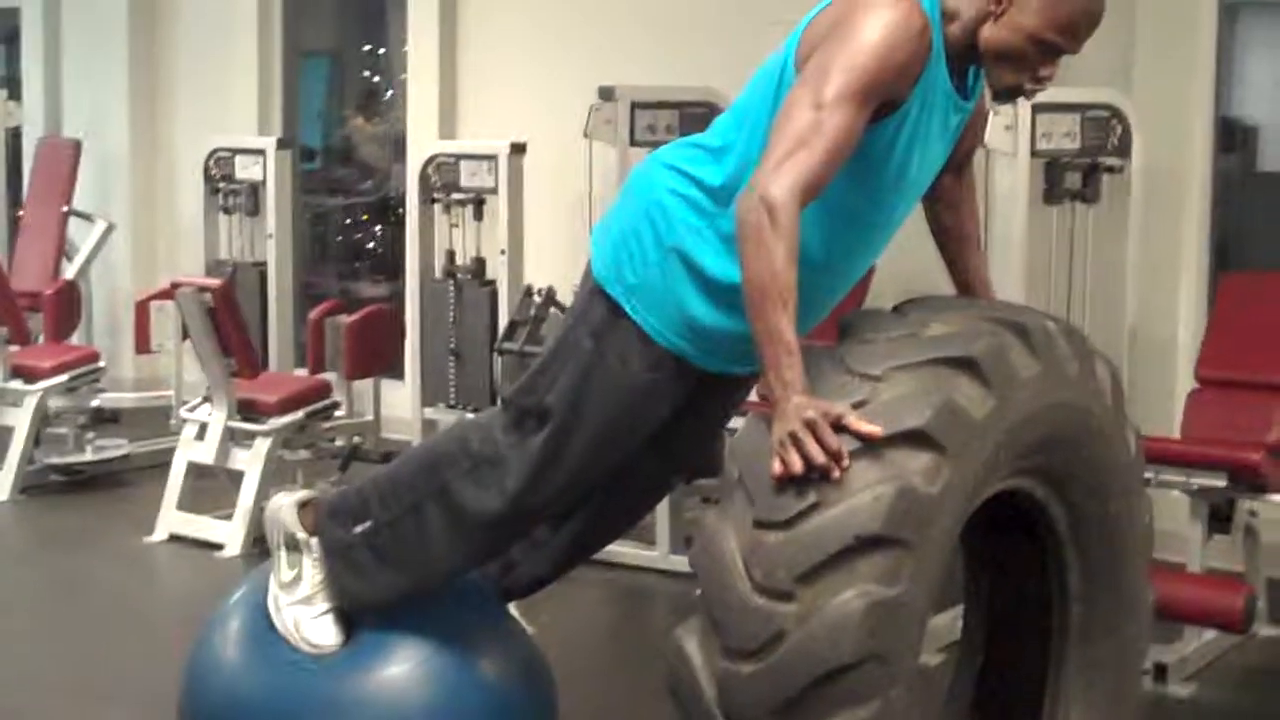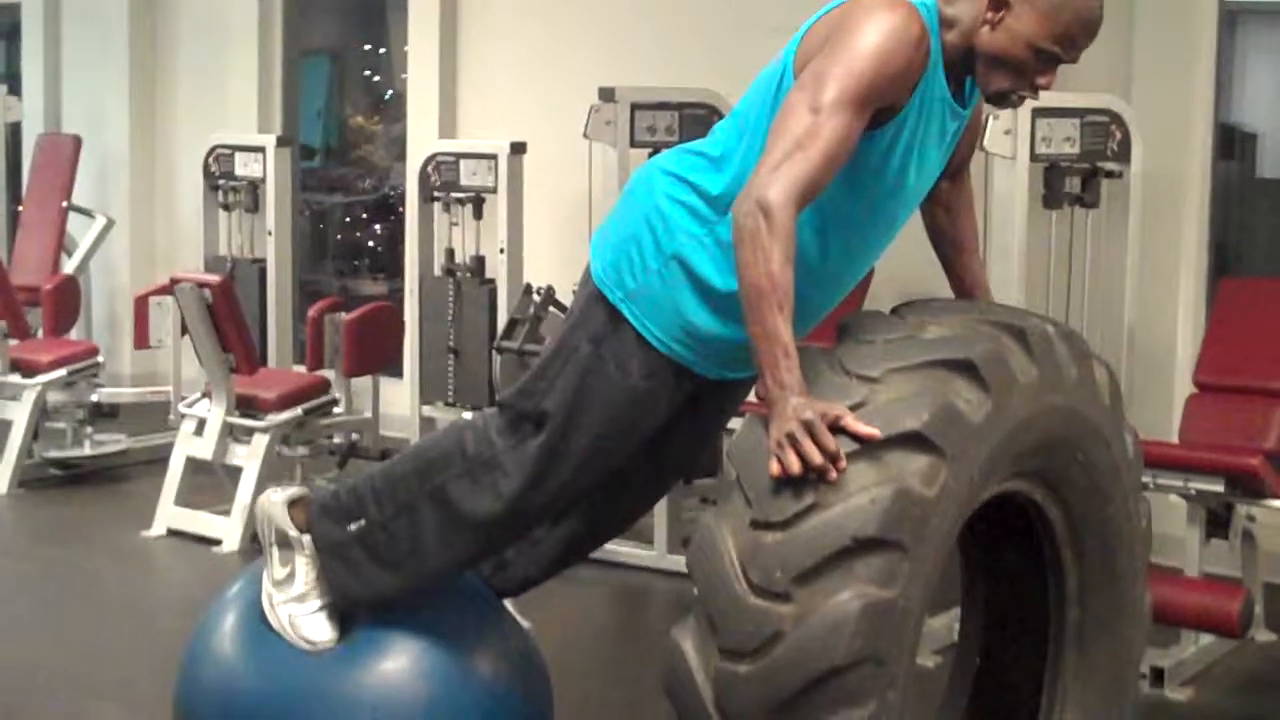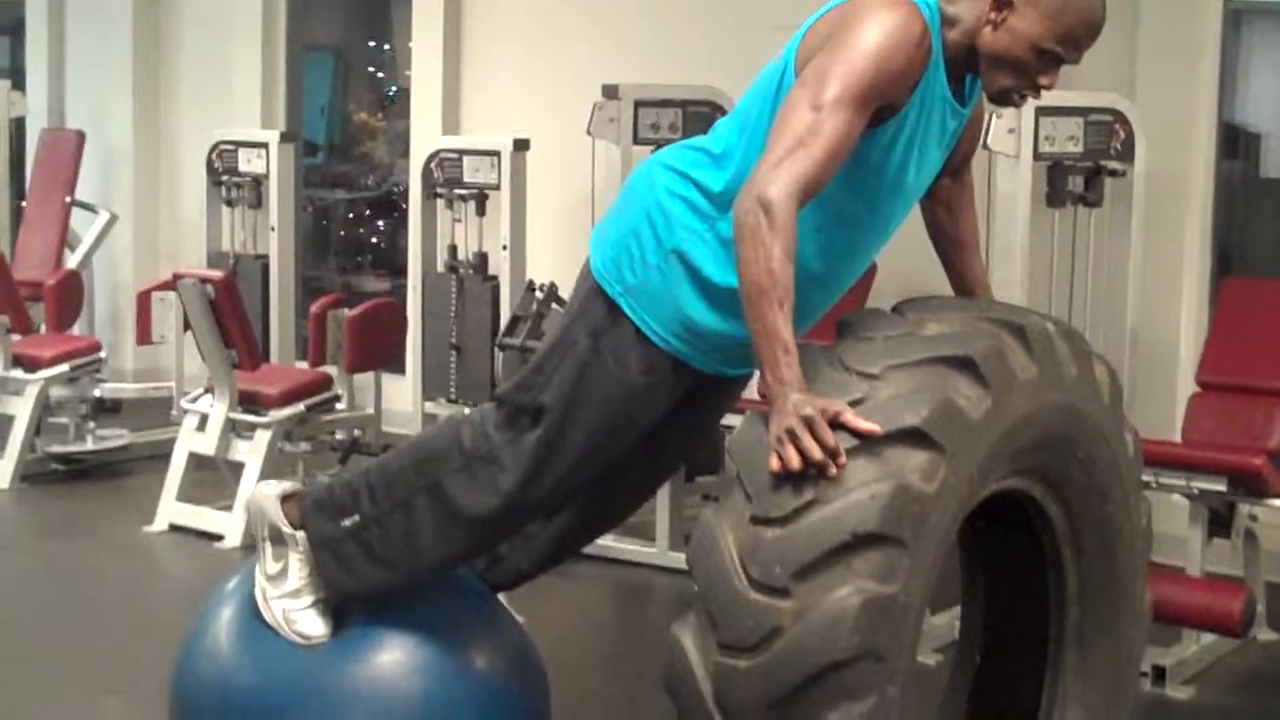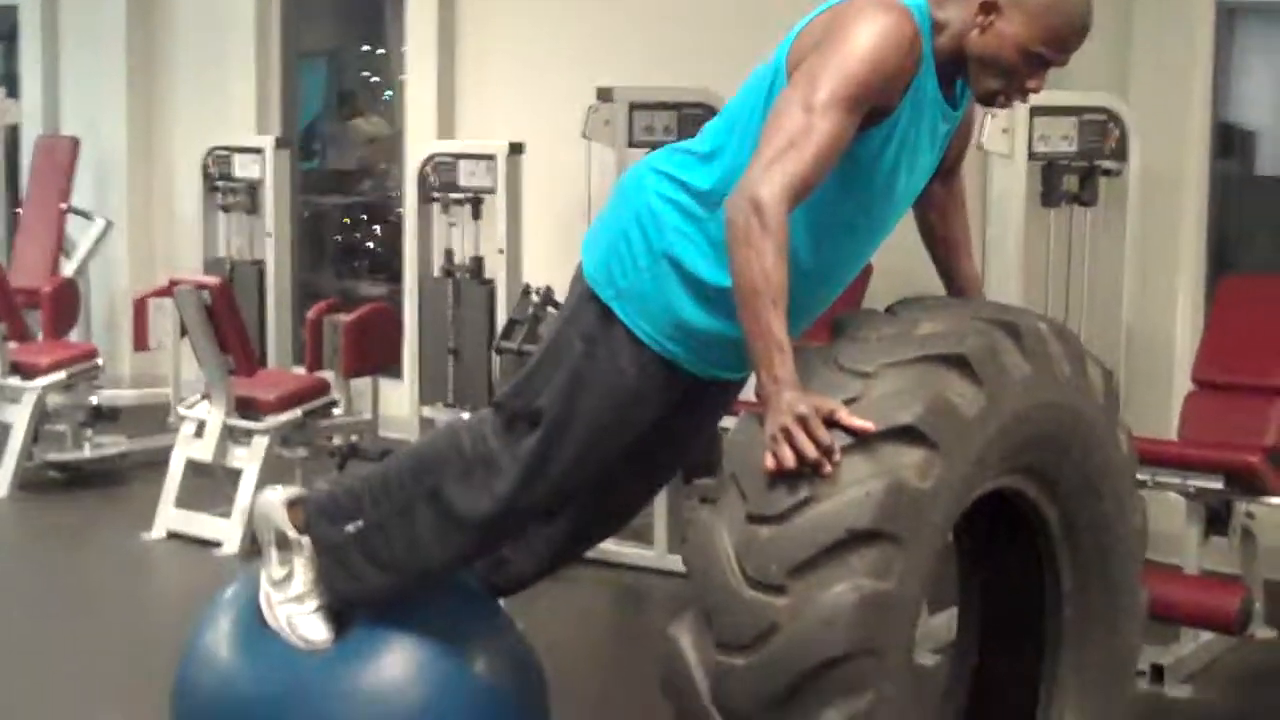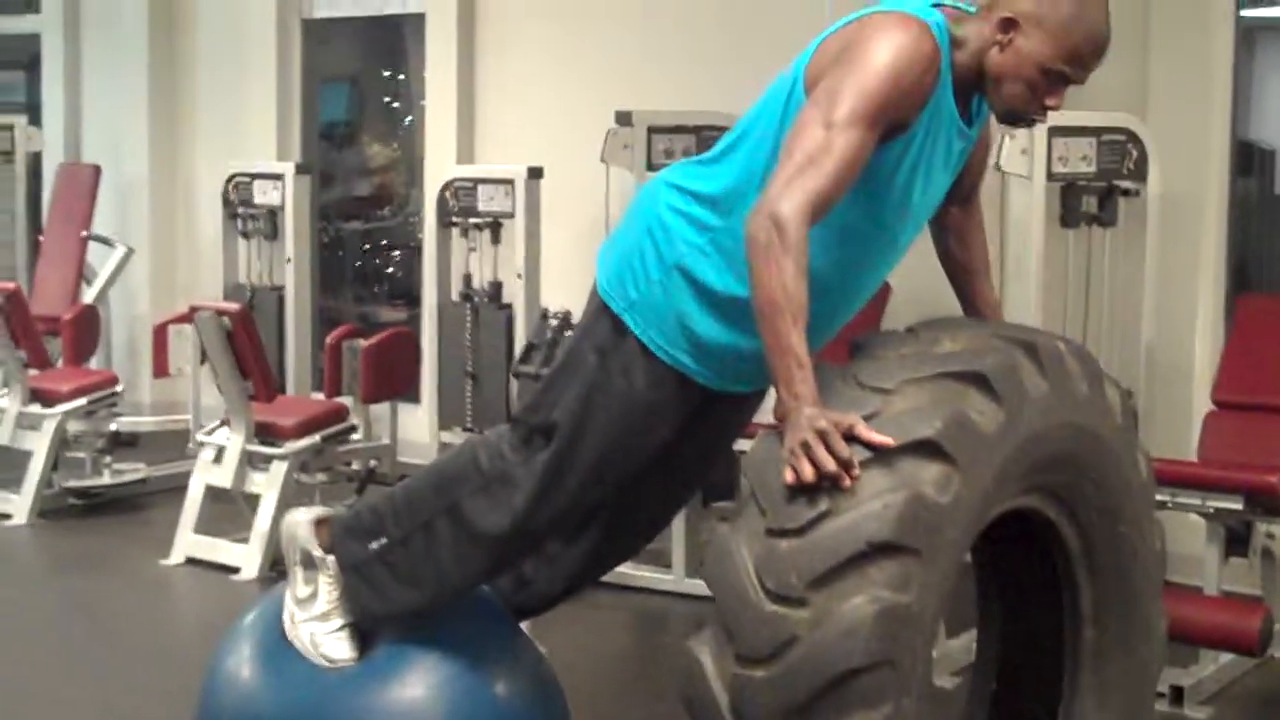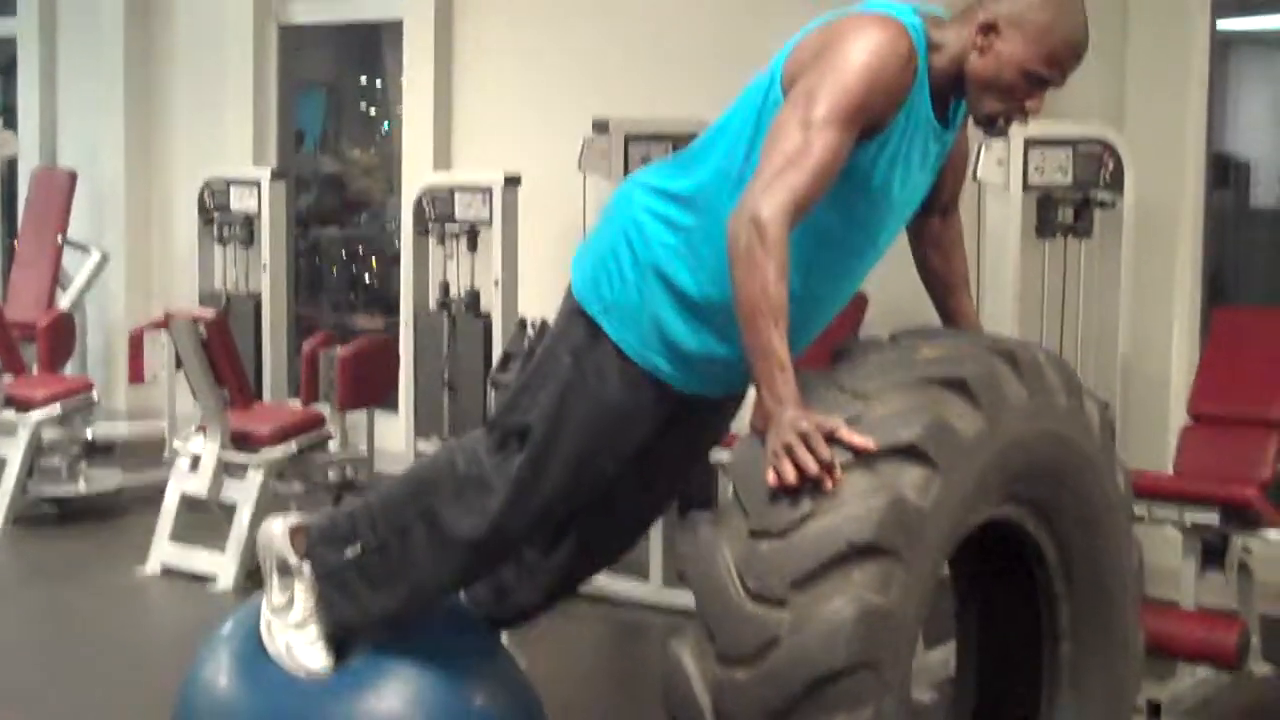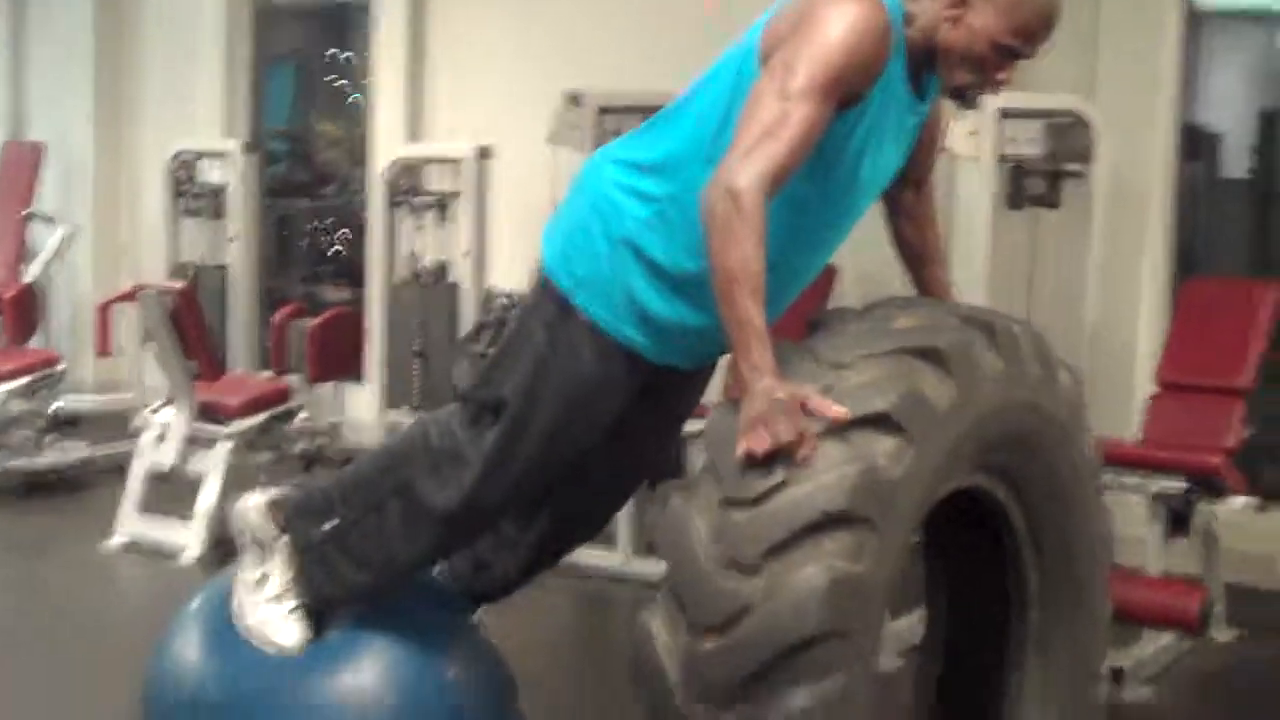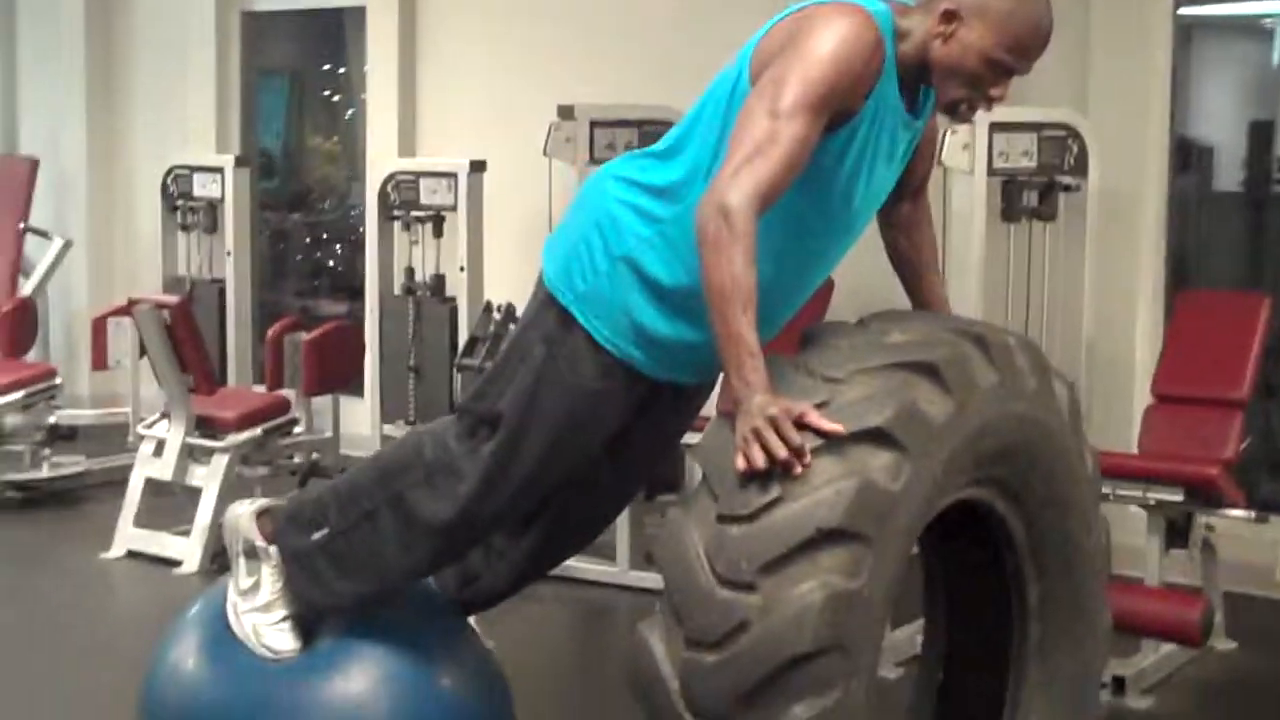
dt=0.4s
person 1, frame 1
left shoulder: (969, 80)
left elbow: (949, 180)
right elbow: (771, 198)
right wrist: (790, 393)
left hip: (734, 314)
right hip: (672, 273)
left knee: (618, 490)
right knee: (532, 456)
left ankle: (465, 582)
right ankle: (317, 537)
person 1, frame 2
left shoulder: (967, 86)
left elbow: (946, 188)
right elbow: (766, 203)
right wrist: (787, 395)
left hip: (734, 319)
right hip: (672, 276)
left knee: (616, 491)
right knee: (529, 456)
left ankle: (461, 581)
right ankle: (313, 531)
person 1, frame 3
left shoulder: (967, 83)
left elbow: (947, 186)
right elbow: (768, 199)
right wrist: (788, 391)
left hip: (729, 315)
right hip: (673, 271)
left knee: (607, 486)
right knee: (523, 454)
left ankle: (453, 573)
right ankle: (304, 522)
person 1, frame 4
left shoulder: (958, 80)
left elbow: (938, 192)
right elbow: (759, 201)
right wrist: (783, 390)
left hip: (725, 317)
right hip: (665, 273)
left knee: (606, 491)
right knee: (526, 457)
left ankle: (453, 578)
right ankle: (310, 528)
person 1, frame 5
left shoulder: (974, 97)
left elbow: (956, 210)
right elbow: (779, 217)
right wrist: (800, 405)
left hip: (741, 336)
right hip: (677, 288)
left knee: (629, 512)
right knee: (543, 474)
left ankle: (481, 602)
right ankle: (336, 547)
person 1, frame 6
left shoulder: (952, 111)
left elbow: (935, 222)
right elbow: (760, 217)
right wrist: (783, 408)
left hip: (718, 343)
right hip: (652, 295)
left knee: (607, 519)
right knee: (516, 480)
left ankle: (460, 612)
right ankle: (311, 557)
person 1, frame 7
left shoulder: (925, 78)
left elbow: (907, 195)
right elbow: (736, 190)
right wrist: (761, 382)
left hip: (691, 311)
right hip: (627, 264)
left knee: (584, 492)
right knee: (493, 450)
left ankle: (438, 589)
right ankle: (287, 530)
person 1, frame 8
left shoulder: (921, 92)
left elbow: (904, 205)
right elbow: (728, 206)
right wrist: (754, 393)
left hip: (689, 327)
right hip: (624, 281)
left knee: (579, 502)
right knee: (487, 464)
left ankle: (436, 591)
right ankle: (279, 539)
